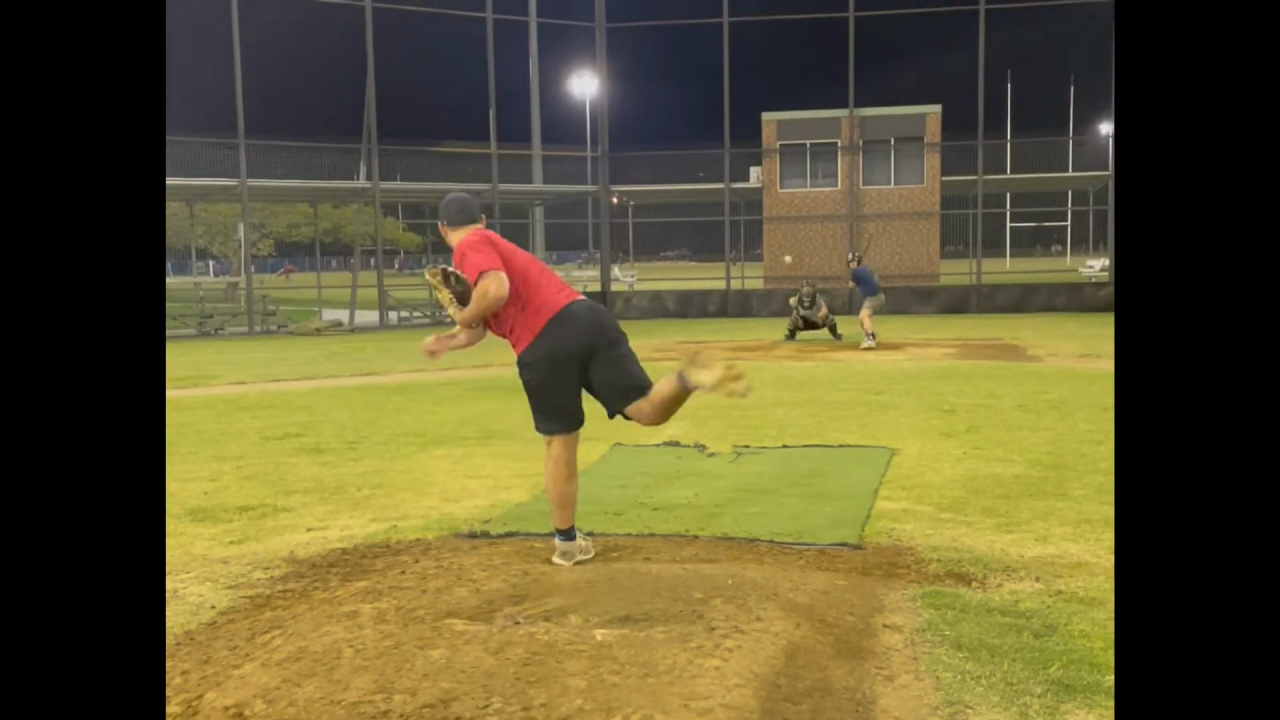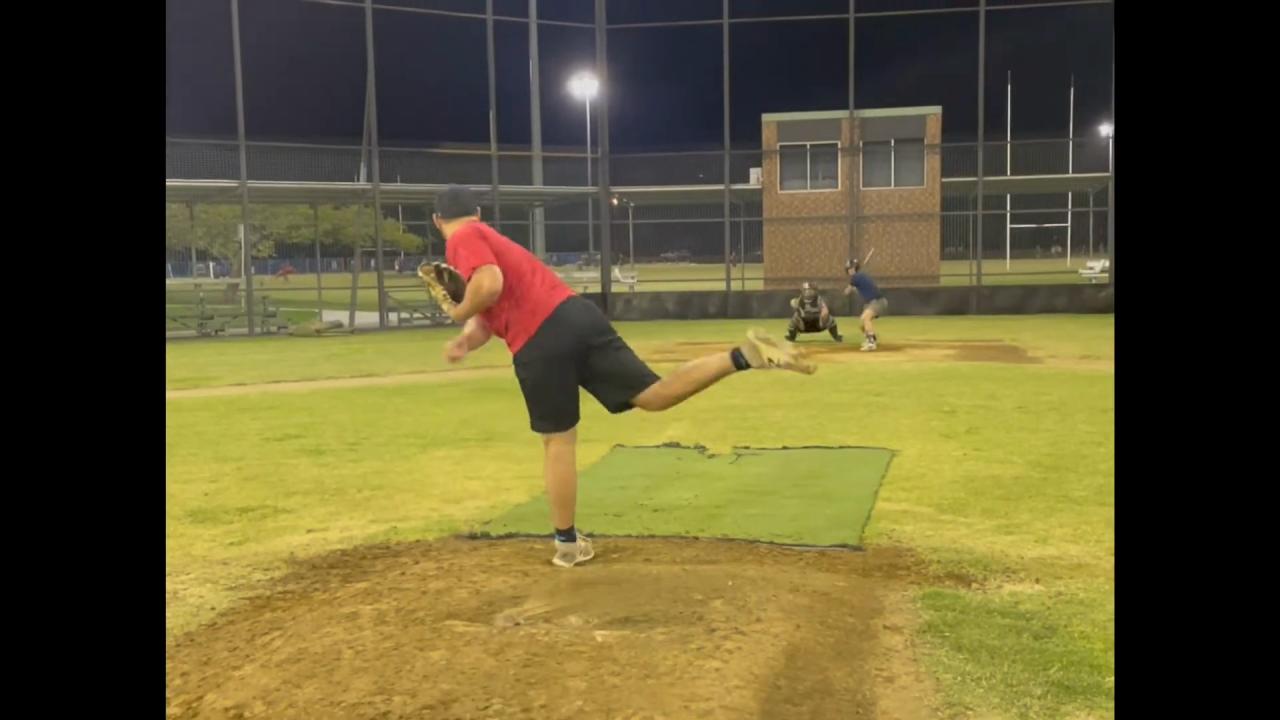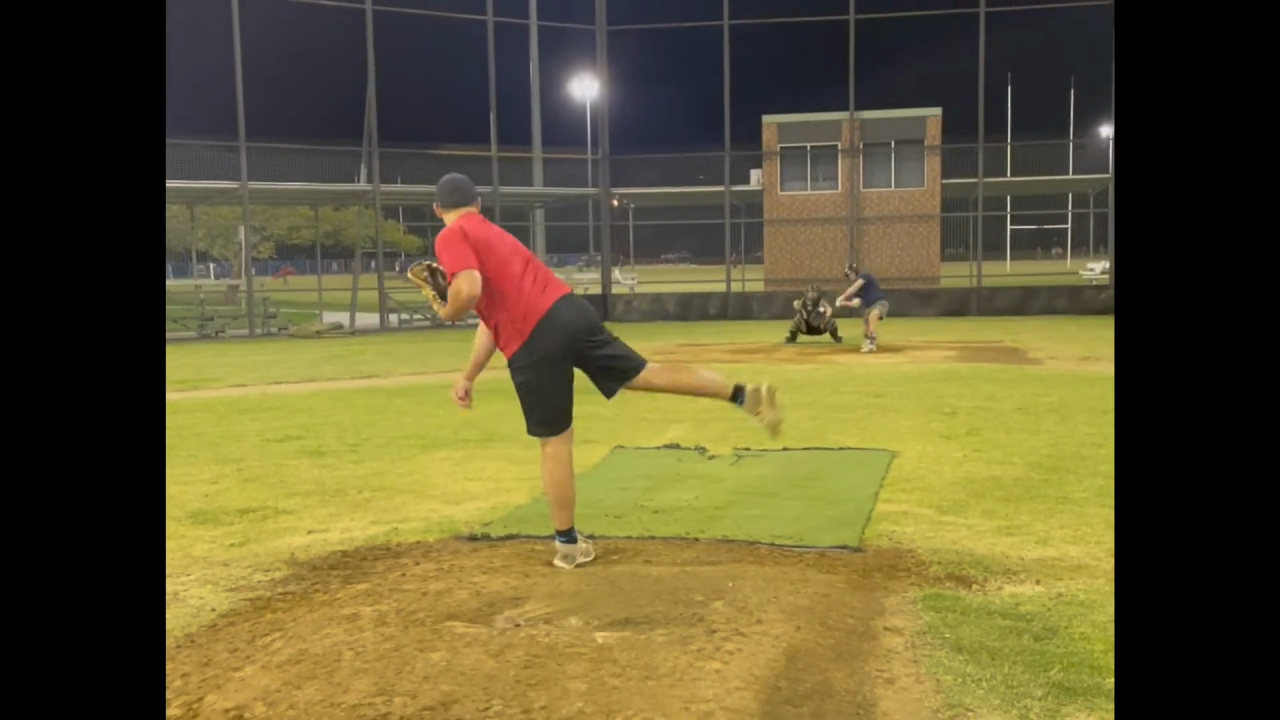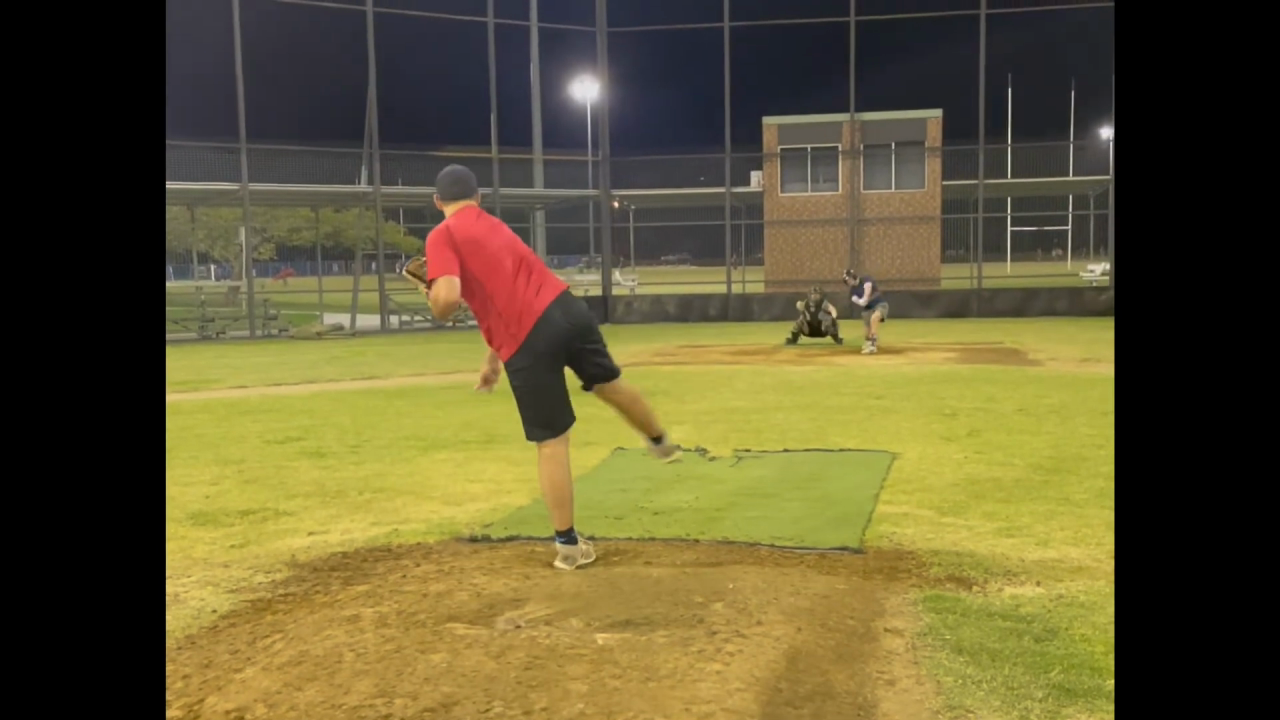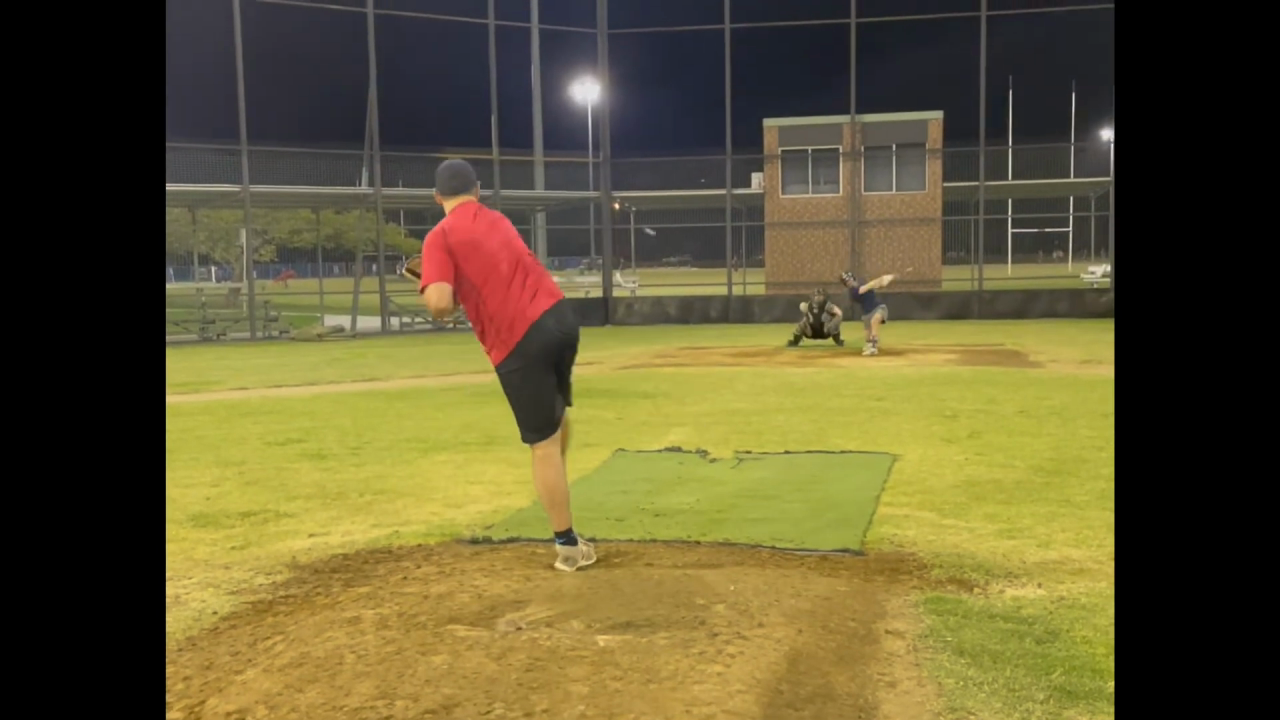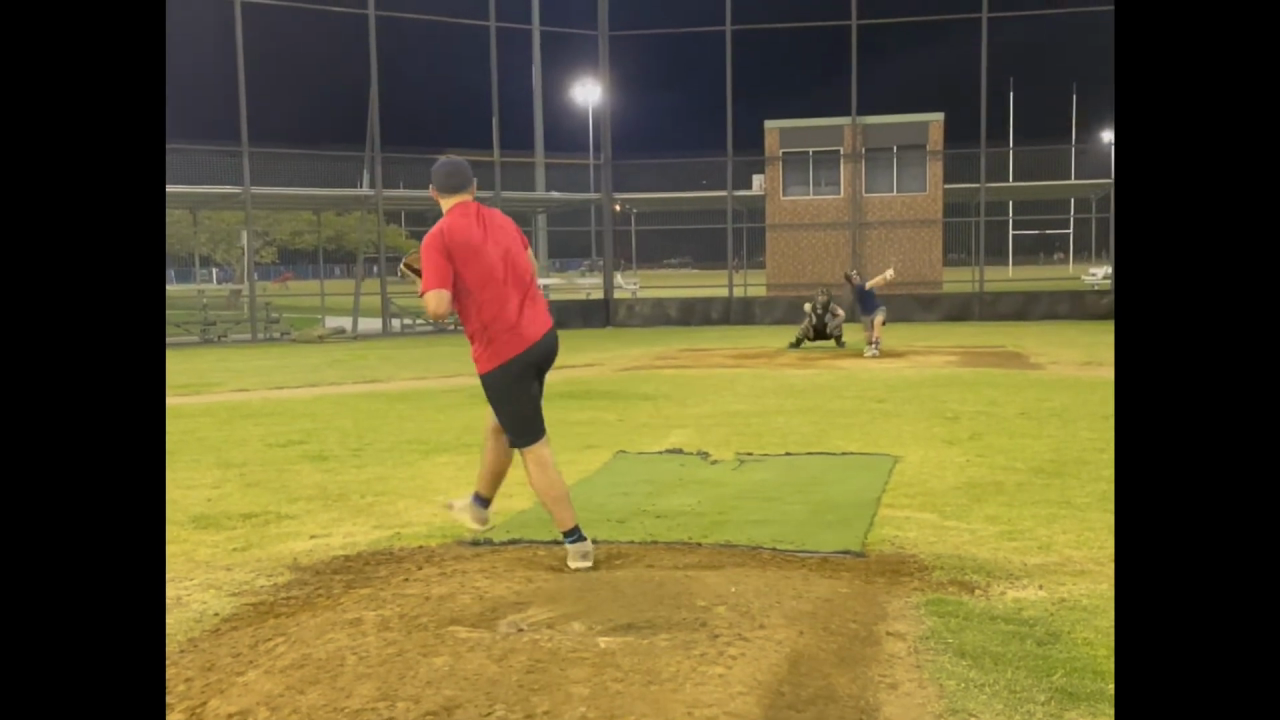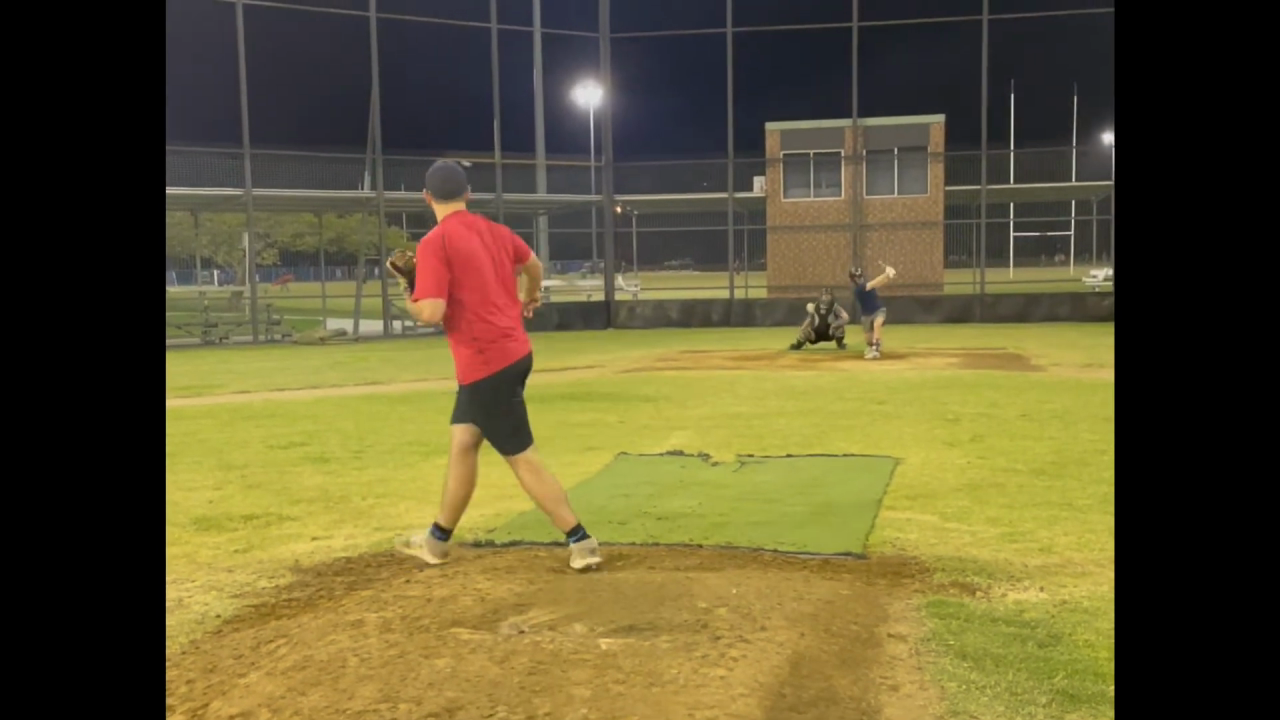
dt=0.1s
person 1, frame 1
left shoulder: (471, 248)
right shoulder: (494, 244)
left elbow: (497, 291)
right elbow: (478, 322)
left wrist: (467, 317)
right wrist: (445, 342)
left hip: (544, 343)
right hip: (583, 318)
left knee: (561, 443)
right knee: (650, 410)
left ankle: (567, 541)
right ankle: (690, 377)
person 1, frame 2
left shoulder: (461, 240)
right shoulder: (488, 238)
left elbow: (490, 285)
right elbow: (488, 319)
left wrist: (461, 310)
right wrist: (463, 342)
left hip: (542, 347)
right hip: (572, 318)
left knee: (558, 441)
right knee: (657, 394)
left ankle: (567, 542)
right ankle: (744, 355)
person 1, frame 3
left shoulder: (450, 236)
right shoulder: (490, 232)
left elbow: (469, 290)
left wrist: (448, 312)
right wrist: (468, 374)
left hip: (532, 346)
right hip: (568, 312)
left knee: (554, 442)
right knee: (650, 376)
left ankle: (567, 543)
right ankle: (745, 394)
person 1, frame 4
left shoulder: (443, 235)
right shoulder: (496, 225)
left elbow: (446, 297)
left wrist: (439, 311)
right wrist: (493, 360)
left hip: (527, 342)
right hip: (566, 311)
left knee: (551, 444)
right knee: (607, 381)
left ankle: (569, 544)
right ankle: (661, 442)
person 1, frame 5
left shoulder: (439, 237)
right shoulder: (497, 220)
left elbow: (440, 303)
left wrist: (431, 292)
left hip: (516, 344)
right hip: (557, 318)
left knee: (540, 444)
right knee: (554, 411)
left ankle: (571, 546)
right ankle: (553, 481)
person 1, frame 6
left shoulder: (437, 238)
right shoulder: (501, 220)
left elbow: (439, 308)
left wrist: (432, 296)
left hip: (503, 355)
right hip: (541, 335)
left knee: (533, 447)
right knee: (500, 426)
left ankle: (576, 543)
right ankle: (479, 505)
person 1, frame 7
left shoulder: (434, 243)
right shoulder: (494, 230)
left elbow: (431, 313)
right elbow: (533, 265)
left wrist: (410, 303)
right wrist: (531, 294)
left hip: (486, 365)
right hip: (513, 352)
left knee: (520, 457)
right knee: (462, 441)
left ankle: (583, 543)
right ankle: (438, 540)
